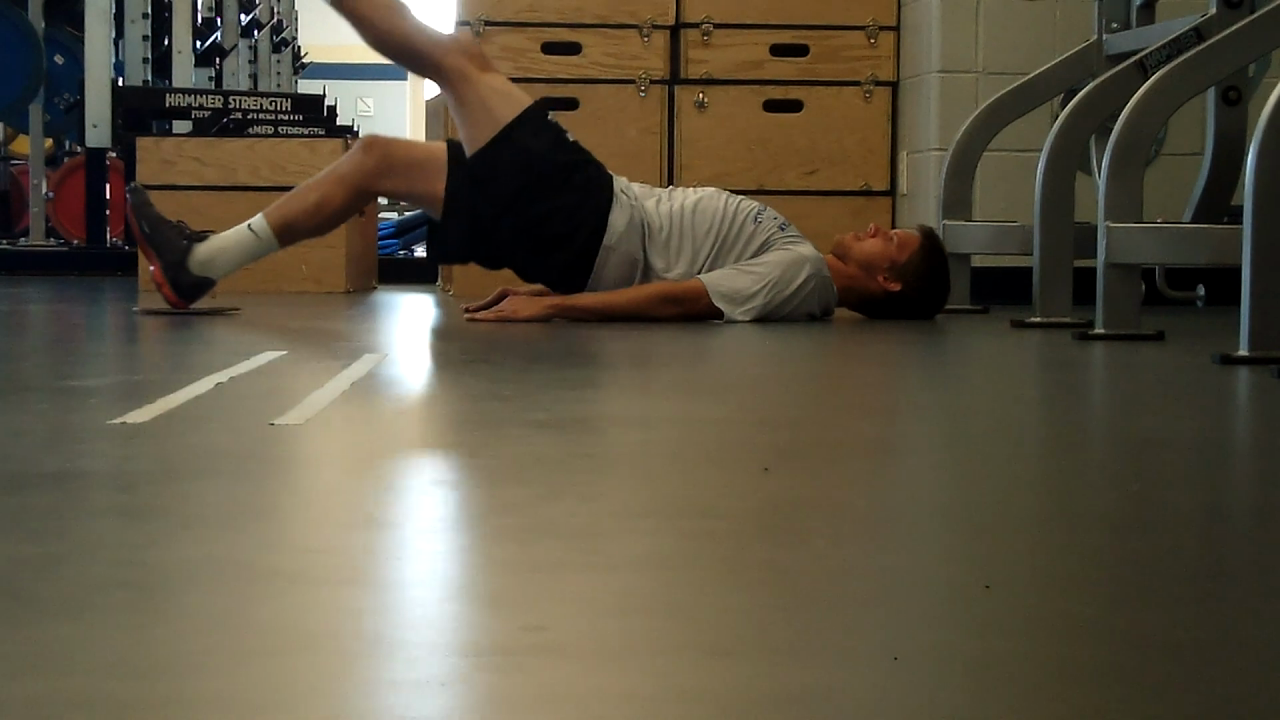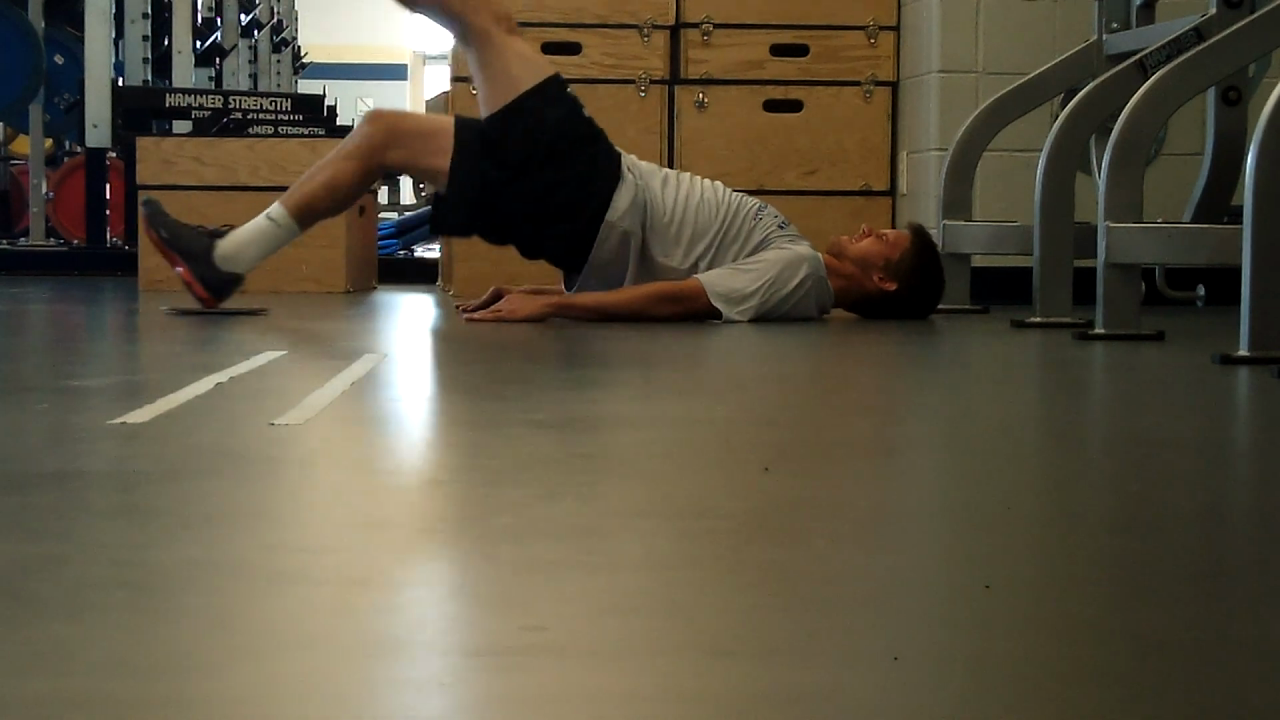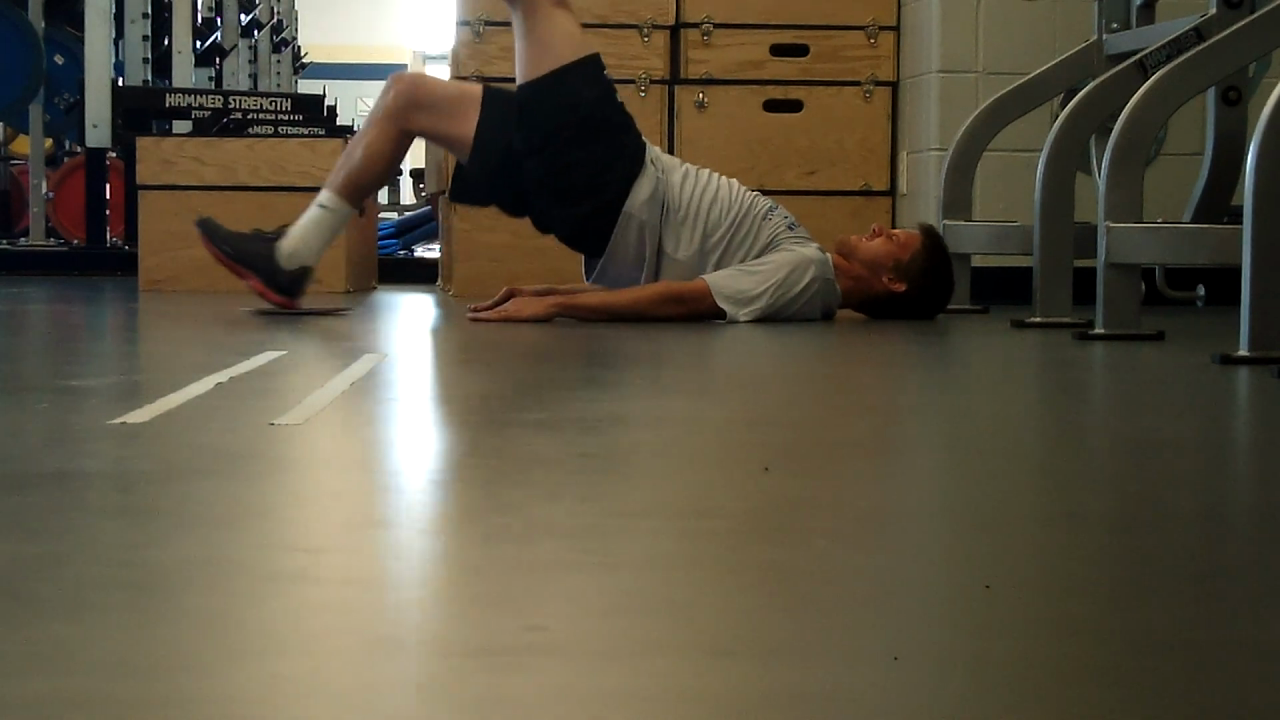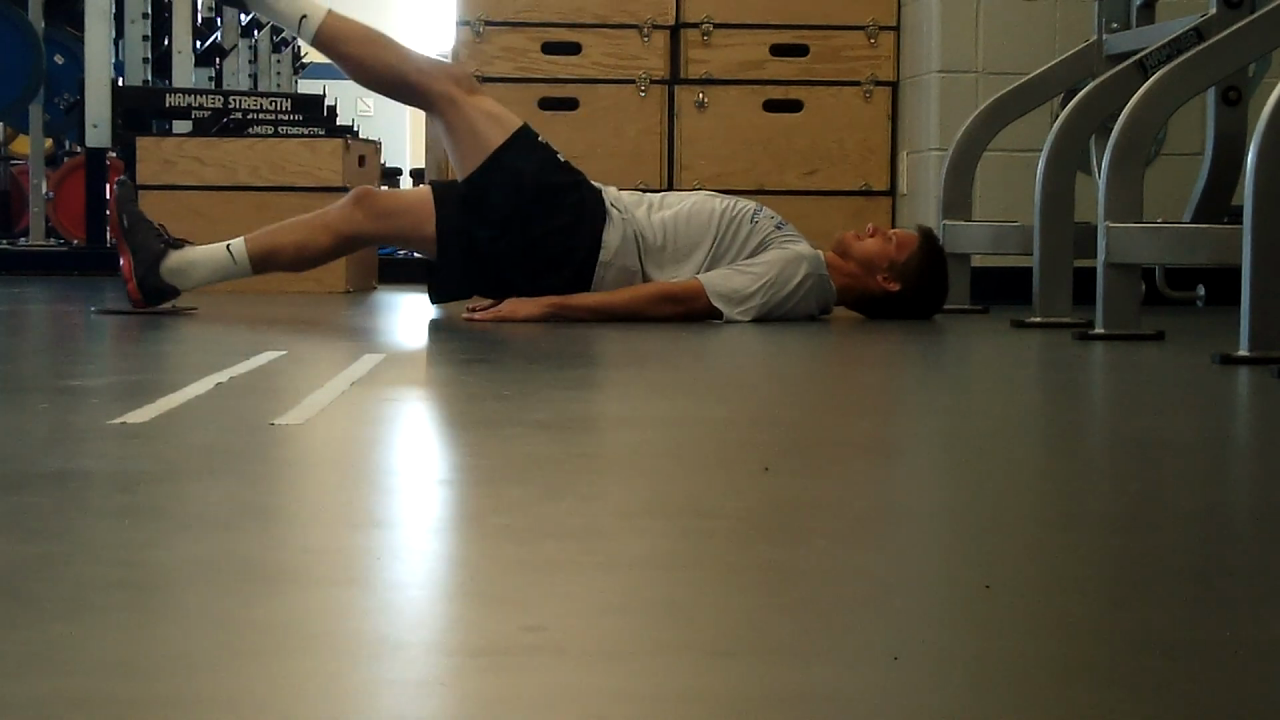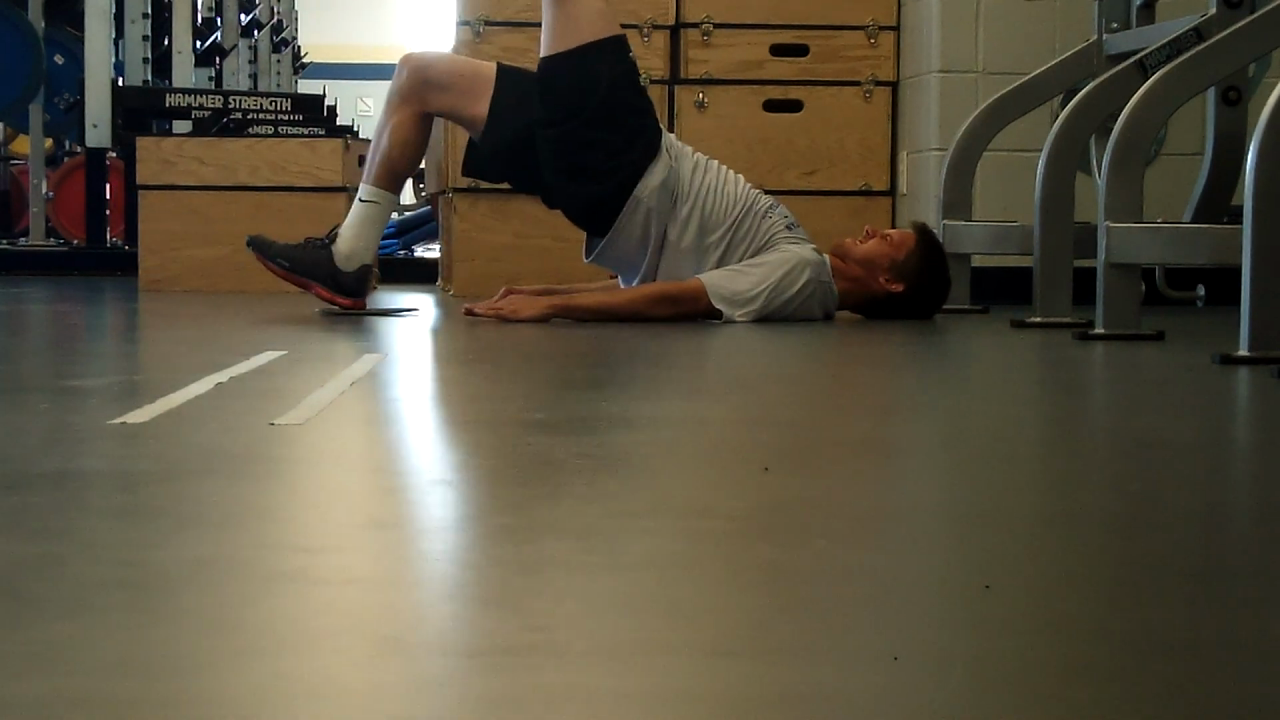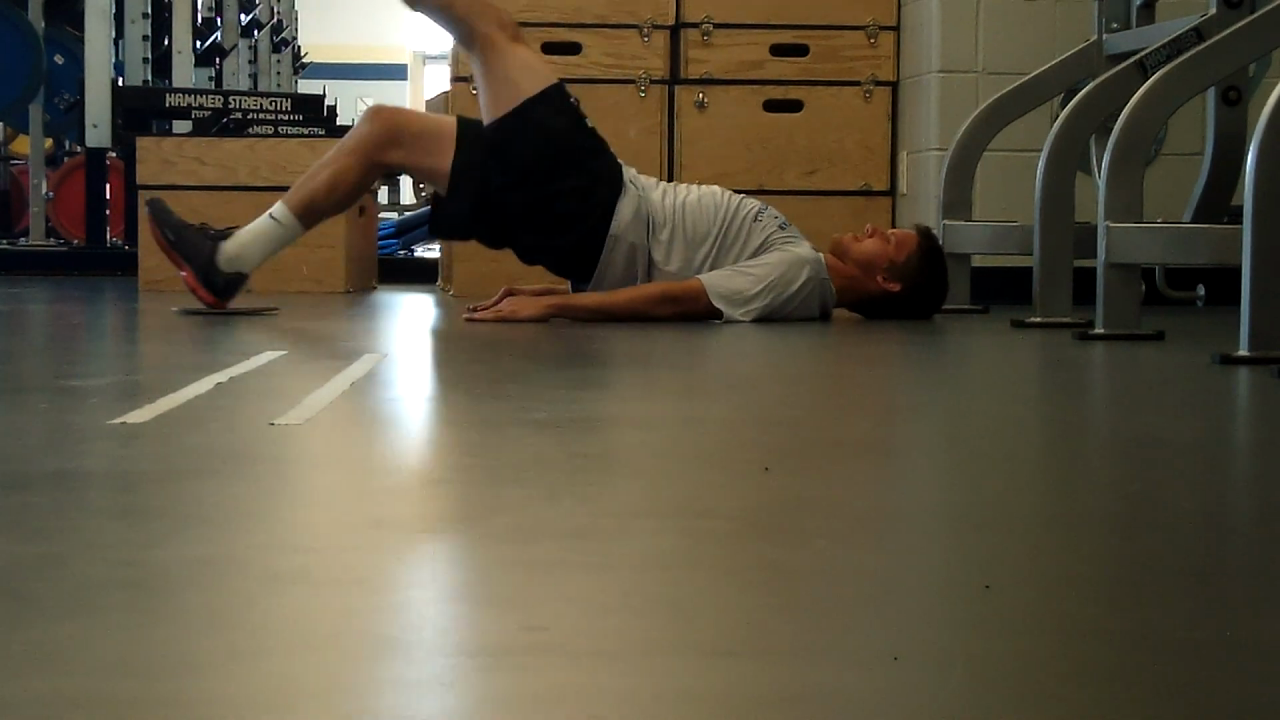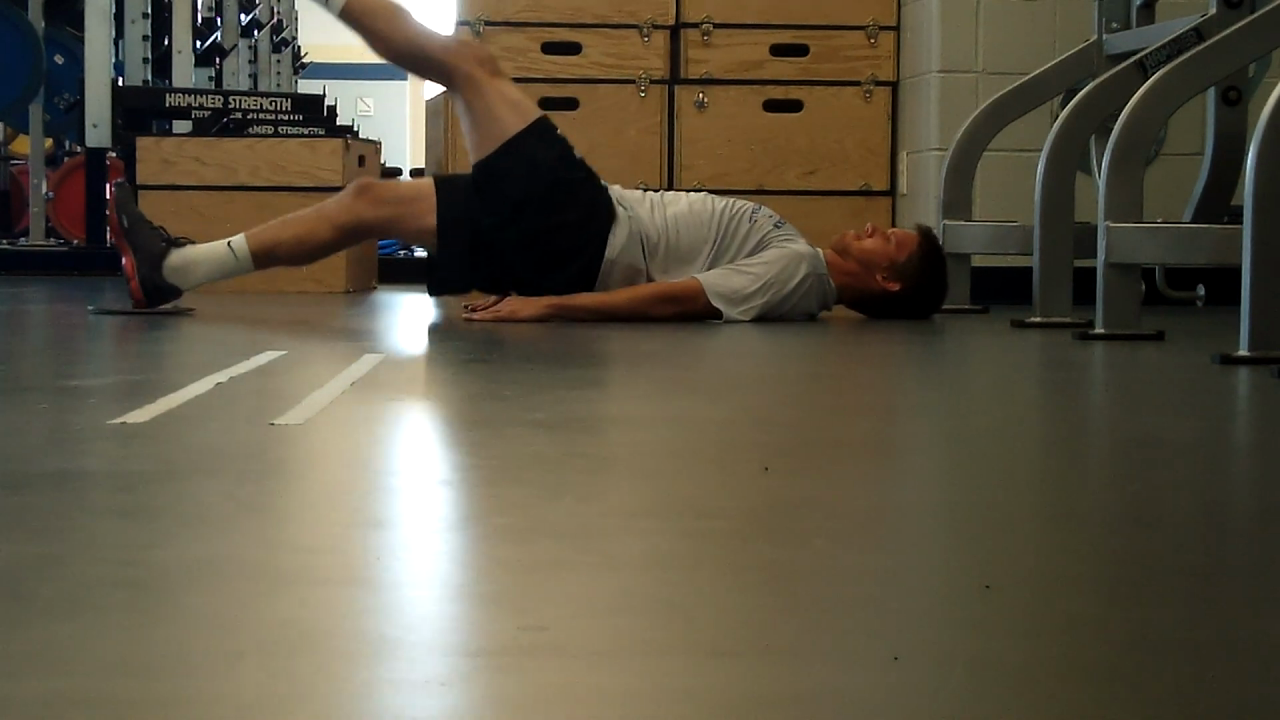
dt=0.7s
person 1, frame 1
left shoulder: (800, 272)
right shoulder: (795, 268)
left elbow: (677, 299)
left wrist: (549, 306)
right wrist: (554, 288)
left hip: (591, 225)
right hip: (597, 220)
right knee: (374, 156)
right ankle: (204, 263)
person 1, frame 2
left shoulder: (799, 274)
right shoulder: (792, 265)
left elbow: (677, 300)
left wrist: (549, 304)
right wrist: (554, 287)
left hip: (592, 201)
right hip: (596, 207)
right knee: (380, 132)
right ankle: (229, 258)
person 1, frame 3
left shoulder: (805, 277)
right shoulder: (808, 268)
left elbow: (682, 300)
left wrist: (557, 303)
right wrist: (556, 293)
right hip: (614, 189)
right knee: (408, 95)
right ankle: (294, 256)
person 1, frame 4
left shoulder: (801, 273)
right shoulder: (795, 264)
left elbow: (677, 299)
left wrist: (549, 305)
left hip: (581, 244)
right hip: (588, 234)
left knee: (448, 87)
right knee: (366, 208)
right ankle: (170, 270)
person 1, frame 5
left shoulder: (801, 277)
right shoulder: (798, 268)
left elbow: (678, 302)
left wrist: (553, 306)
right knee: (417, 78)
right ankle: (350, 259)
person 1, frame 6
left shoulder: (799, 275)
right shoulder: (794, 266)
left elbow: (678, 300)
left wrist: (550, 306)
right wrist: (554, 288)
left hip: (593, 212)
right hip: (602, 217)
right knee: (383, 127)
right ankle: (229, 260)
person 1, frame 7
left shoulder: (799, 272)
right shoulder: (794, 265)
left elbow: (674, 299)
left wrist: (547, 306)
left hip: (585, 241)
right hip: (590, 228)
right knee: (369, 201)
right ankle: (173, 270)
